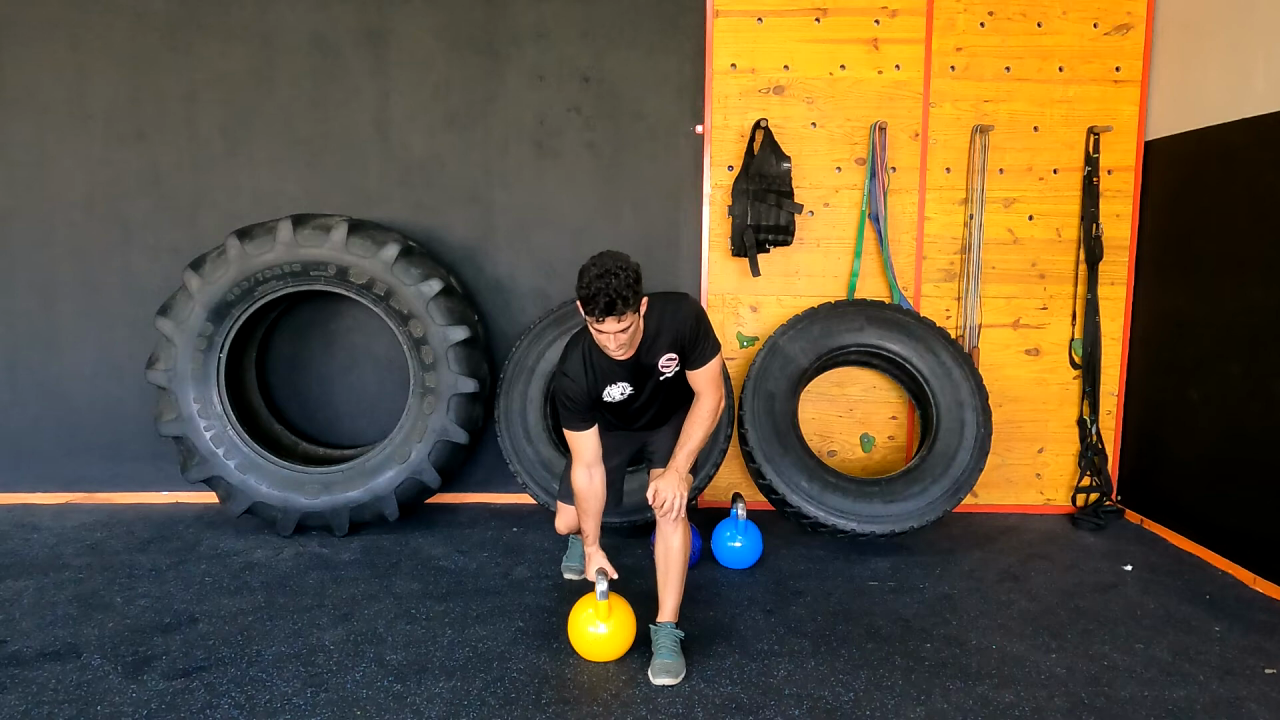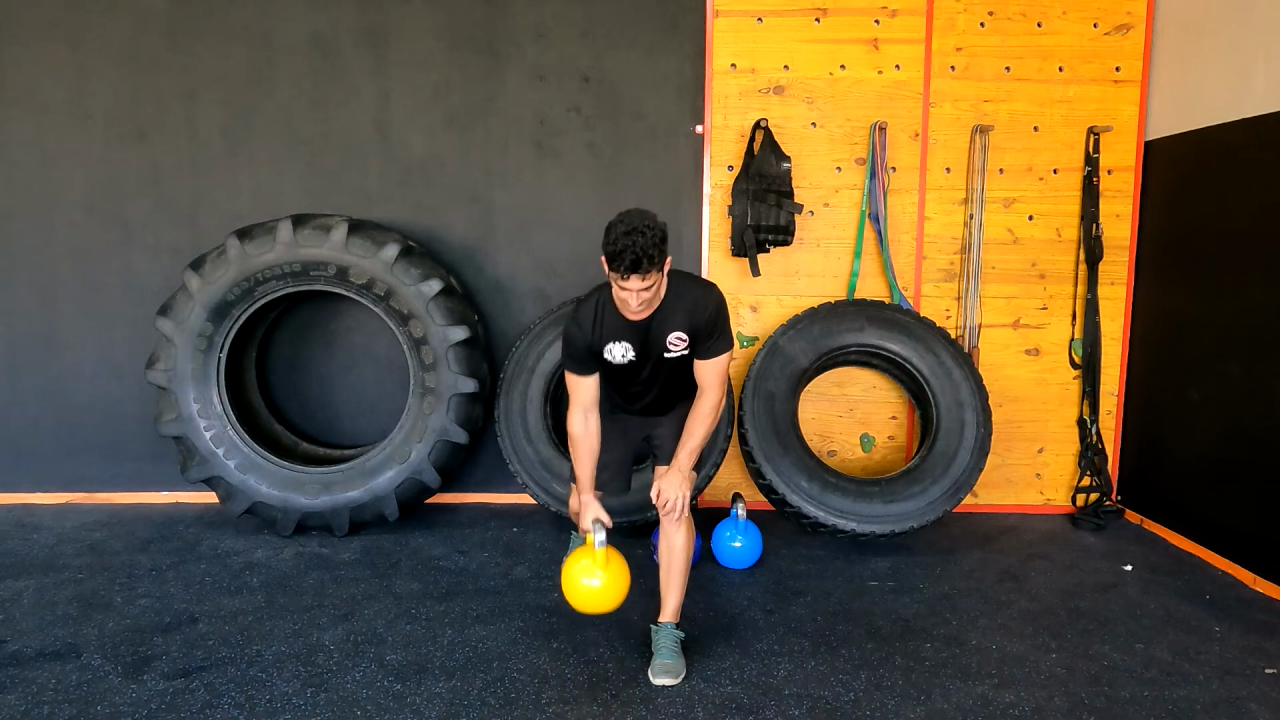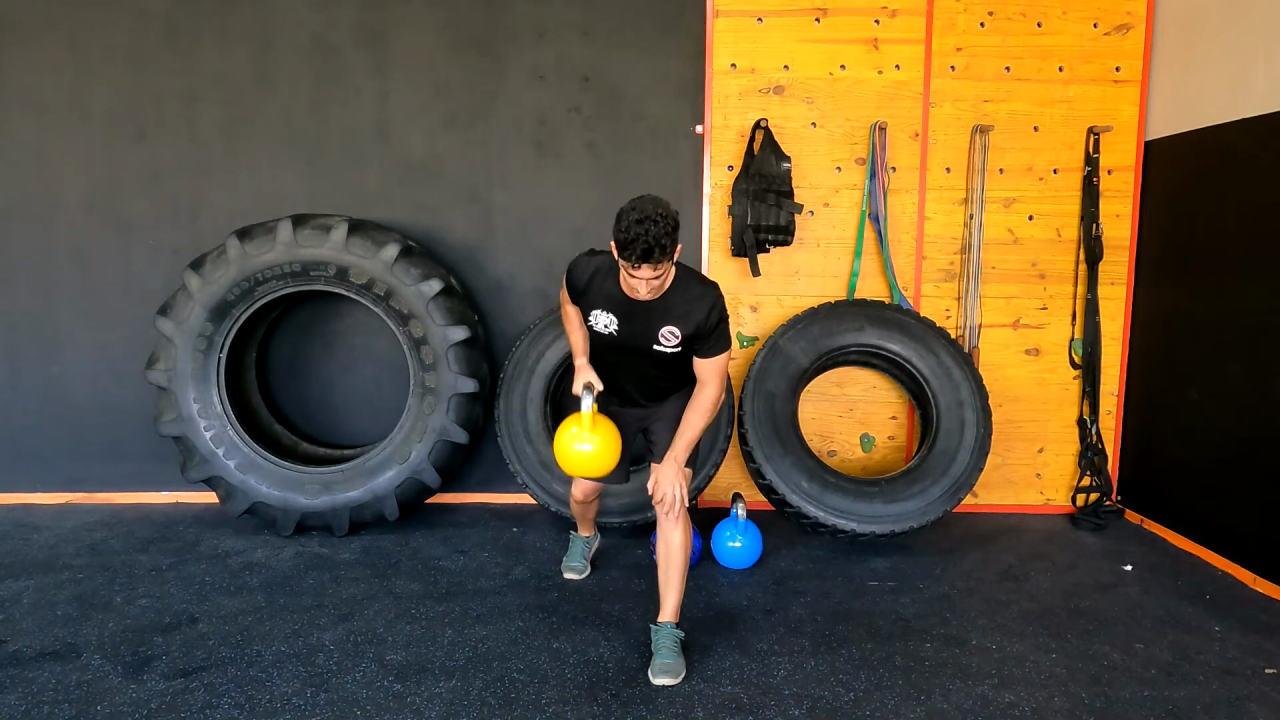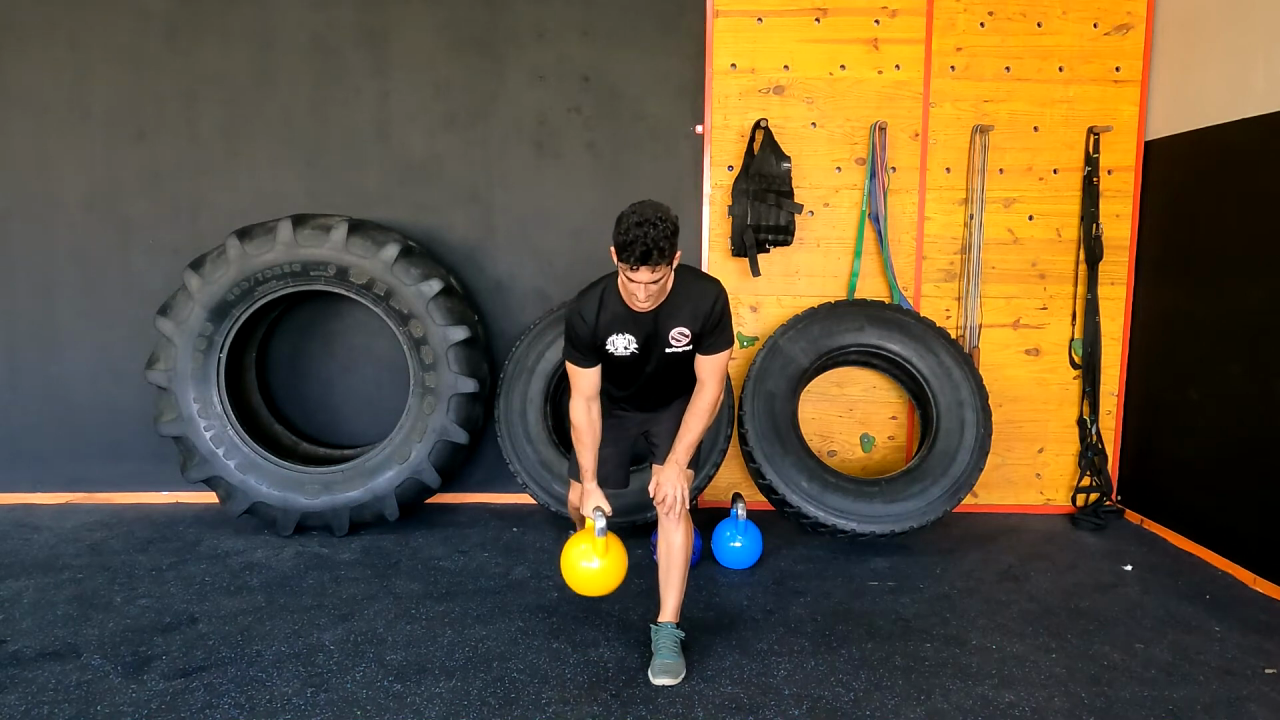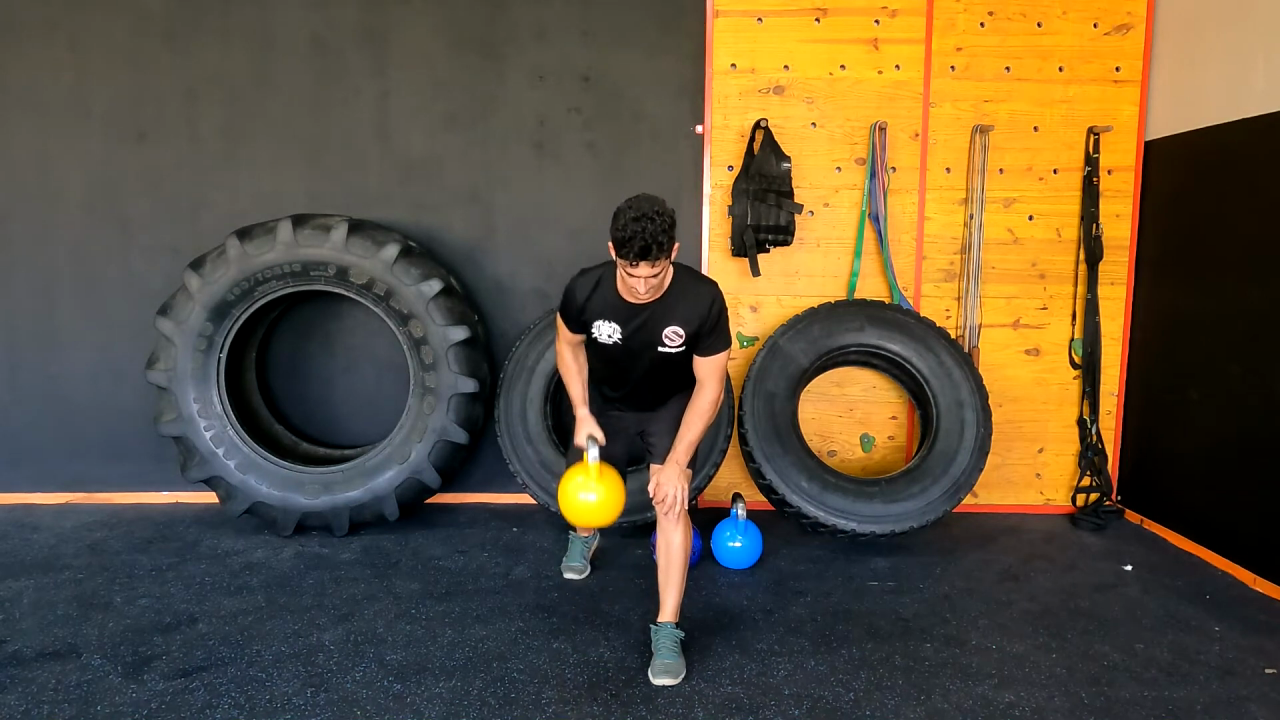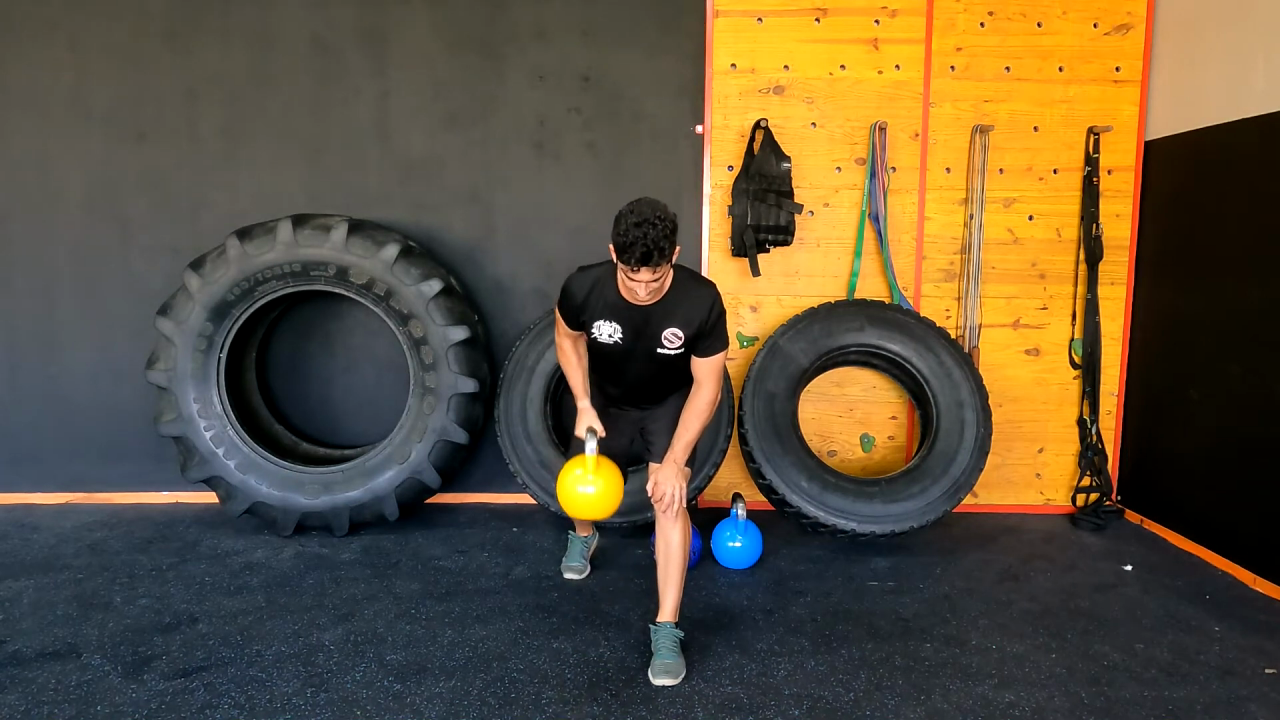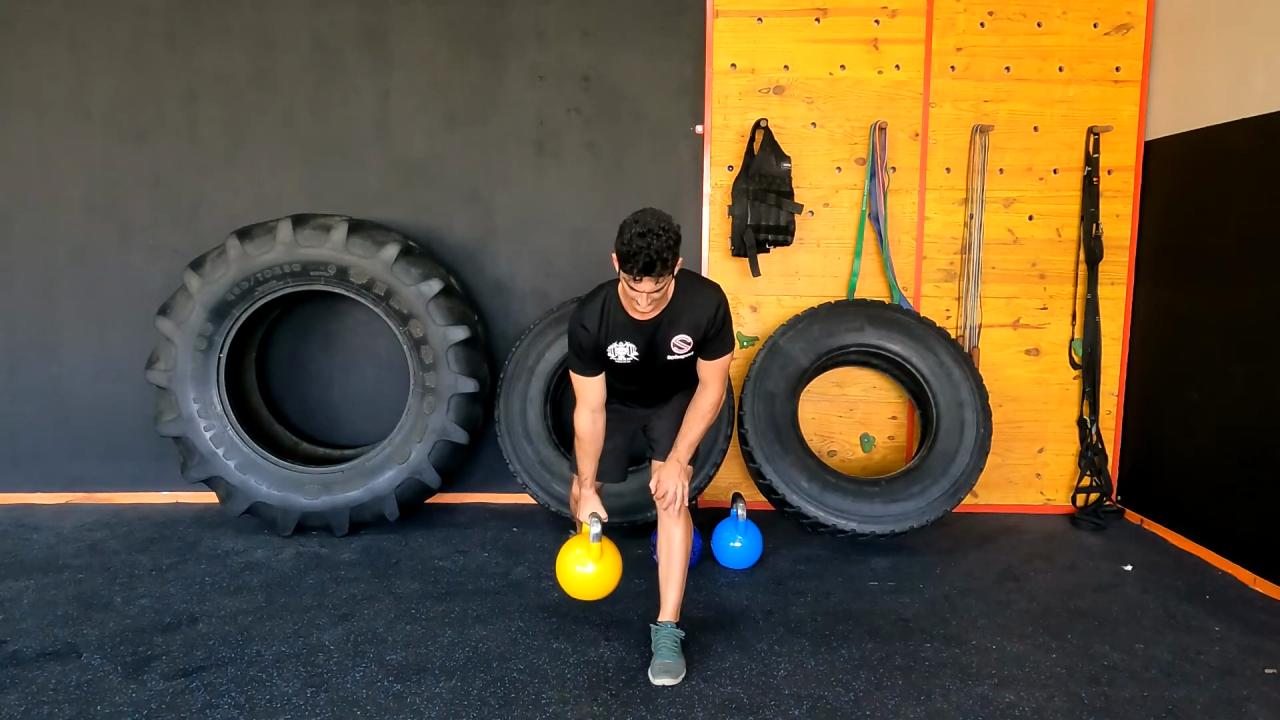
dt=0.7s
person 1, frame 1
left shoulder: (682, 316)
right shoulder: (574, 371)
left elbow: (711, 395)
right elbow: (587, 465)
left wrist: (677, 469)
right wrist: (592, 548)
left hip: (673, 418)
right hip: (609, 426)
left knee: (669, 505)
right knee: (567, 523)
left ankle: (666, 631)
right ankle: (582, 539)
person 1, frame 2
left shoulder: (702, 302)
right shoulder: (586, 320)
left elbow: (711, 390)
right elbow: (581, 412)
left wrist: (680, 467)
right wrist: (590, 499)
left hip: (677, 410)
right hip: (614, 411)
left knee: (674, 505)
right knee: (579, 506)
left ankle: (667, 631)
right ankle: (587, 529)
person 1, frame 3
left shoulder: (702, 300)
right shoulder: (588, 272)
left elbow: (711, 385)
left wrist: (675, 459)
right wrist: (581, 360)
left hip: (673, 401)
right hip: (608, 397)
left knee: (670, 500)
right knee: (583, 490)
left ankle: (667, 631)
right ankle: (584, 535)
person 1, frame 4
left shoulder: (706, 298)
right shoulder: (587, 311)
left elbow: (710, 385)
right elbow: (585, 401)
left wrist: (677, 462)
right wrist: (590, 483)
left hip: (676, 404)
right hip: (613, 405)
left knee: (673, 500)
right knee: (580, 499)
left ankle: (667, 631)
right ankle: (582, 535)
person 1, frame 5
left shoulder: (702, 299)
right shoulder: (584, 291)
left elbow: (710, 386)
right elbow: (568, 344)
left wrist: (677, 462)
right wrist: (581, 414)
left hip: (672, 405)
right hip: (606, 404)
left knee: (671, 501)
left ankle: (667, 631)
right ankle: (585, 536)
person 1, frame 6
left shoulder: (701, 301)
right shoulder: (583, 287)
left elbow: (707, 386)
right elbow: (568, 338)
left wrist: (675, 460)
right wrist: (583, 406)
left hip: (670, 403)
right hip: (605, 401)
left knee: (670, 498)
left ankle: (666, 631)
right ankle: (583, 535)
person 1, frame 7
left shoulder: (706, 303)
right shoulder: (590, 317)
left elbow: (712, 385)
right elbow: (590, 410)
left wrist: (677, 460)
right wrist: (587, 490)
left hip: (675, 401)
right hip: (613, 402)
left knee: (671, 498)
right knee: (581, 494)
left ankle: (667, 630)
